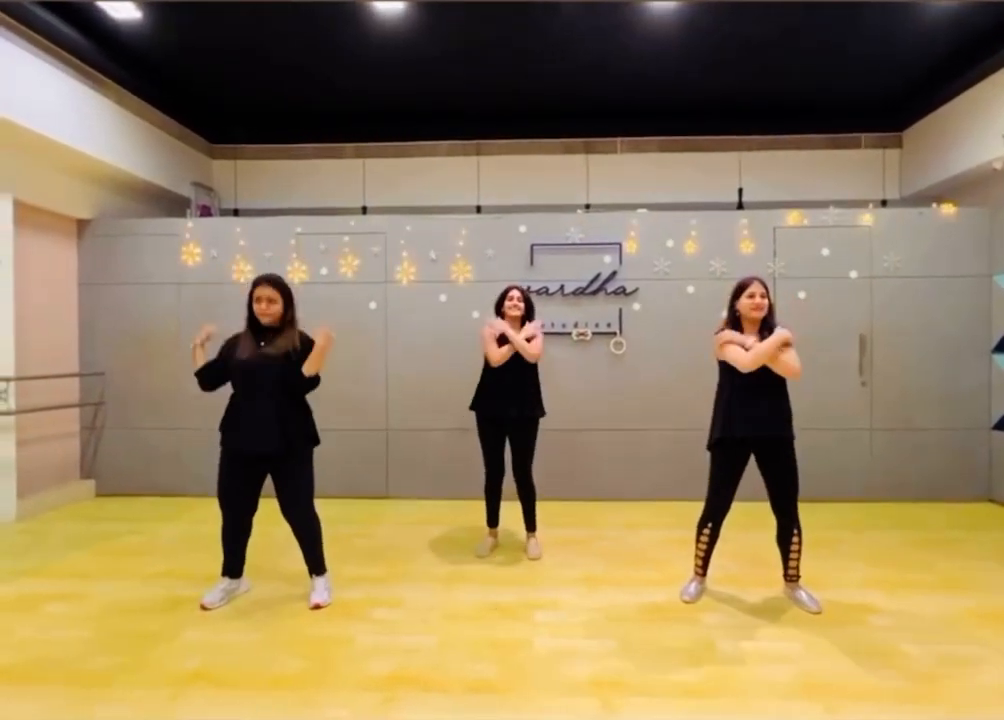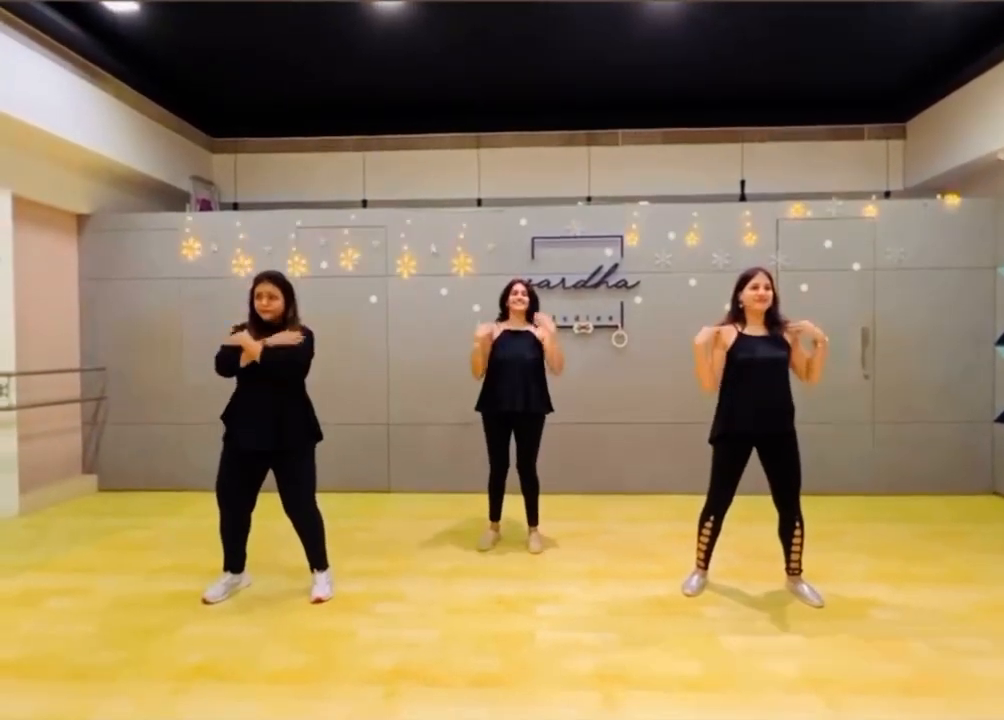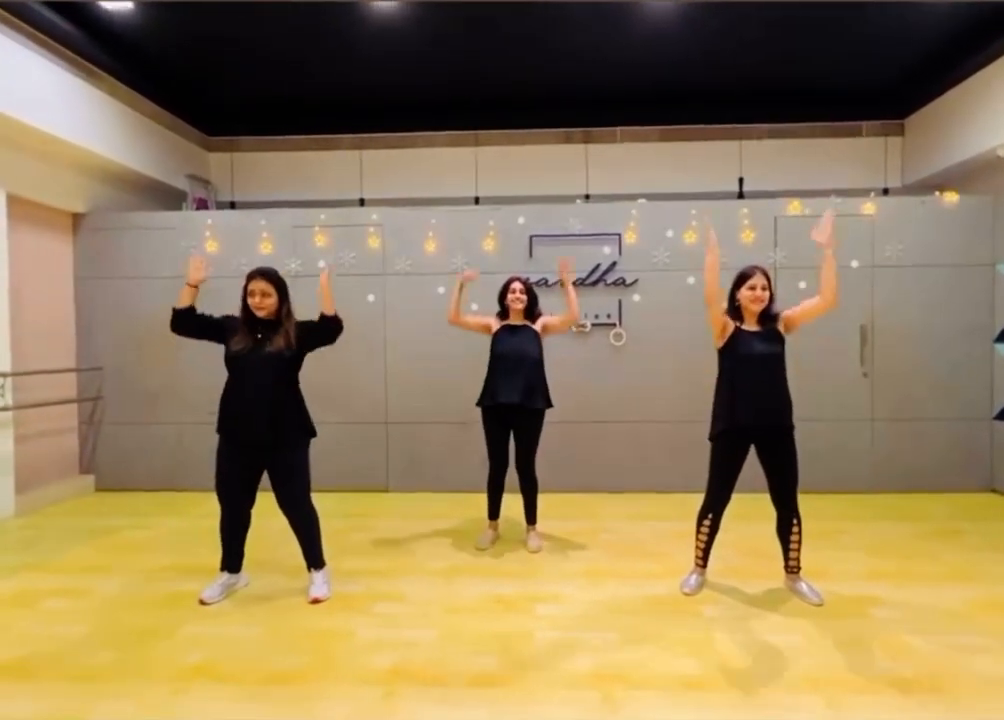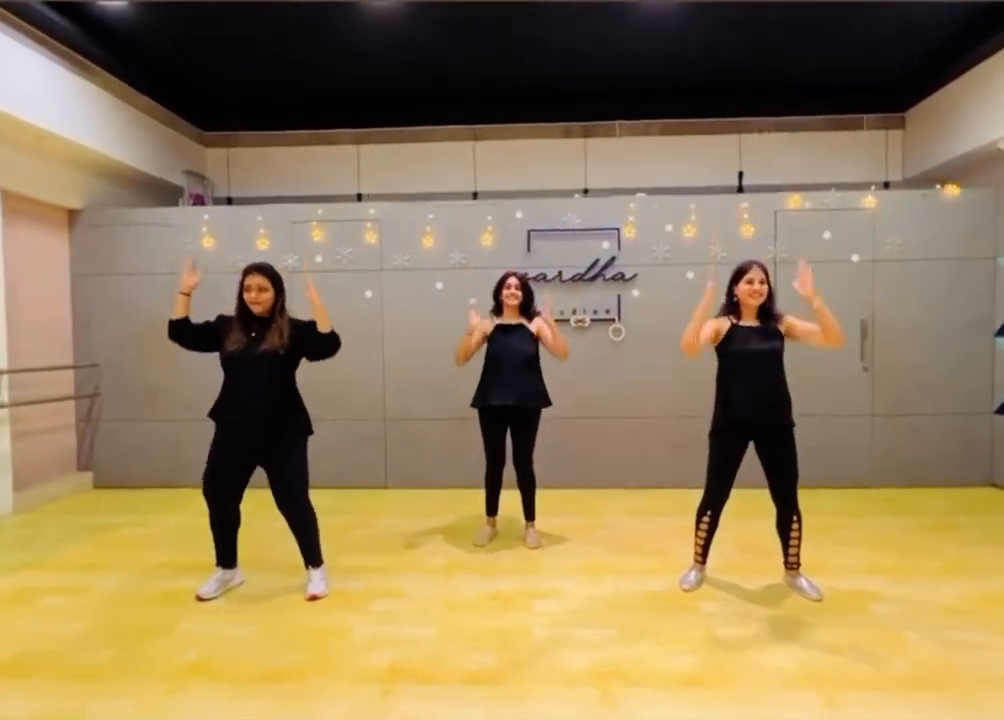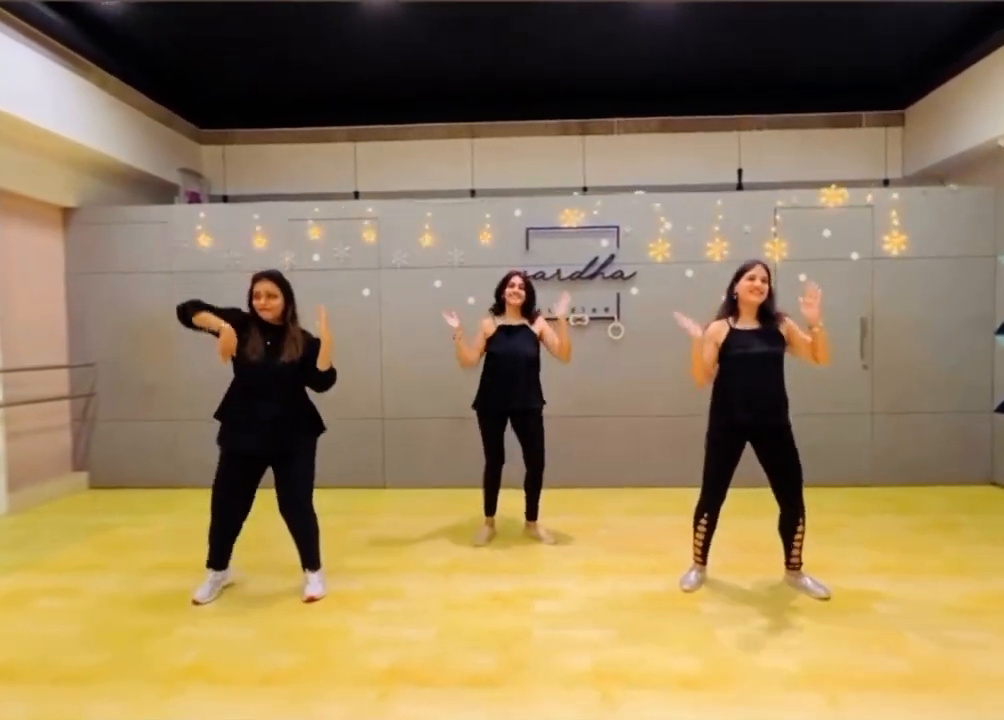
dt=0.3s
person 1, frame 1
left shoulder: (779, 339)
right shoulder: (725, 338)
left elbow: (793, 370)
right elbow: (746, 363)
left wrist: (752, 343)
right wrist: (777, 338)
left hip: (775, 434)
right hip: (732, 434)
left knee: (788, 511)
right knee: (716, 508)
left ankle: (792, 583)
right ankle: (698, 577)
person 1, frame 2
left shoulder: (786, 334)
right shoulder: (726, 334)
left elbow: (811, 377)
right elbow: (710, 385)
left wrist: (819, 342)
right wrist: (700, 347)
left hip: (778, 430)
right hip: (733, 430)
left knee: (790, 506)
right knee: (717, 502)
left ankle: (795, 577)
right ankle: (700, 571)
person 1, frame 3
left shoulder: (780, 324)
right shoulder: (724, 327)
left elbow: (827, 298)
right elbow: (710, 296)
left wrist: (827, 248)
right wrist: (712, 247)
left hip: (776, 429)
right hip: (732, 429)
left knee: (787, 504)
right knee: (715, 502)
left ankle: (793, 576)
right ankle: (698, 569)
person 1, frame 4
left shoulder: (781, 324)
right shoulder: (722, 325)
left elbow: (835, 341)
right elbow: (688, 348)
left wrist: (815, 302)
right wrist: (704, 308)
left hip: (775, 423)
right hip: (730, 423)
left knee: (787, 500)
right knee: (714, 496)
left ankle: (793, 572)
right ankle: (698, 566)
person 1, frame 5
left shoulder: (781, 326)
right shoulder: (719, 329)
left elbow: (820, 358)
right elbow: (701, 379)
left wrist: (814, 322)
right wrist: (698, 340)
left hip: (773, 424)
right hip: (727, 425)
left knee: (792, 499)
right knee: (711, 497)
left ankle: (795, 571)
right ankle: (698, 566)
person 2, frame 1
left shoulder: (299, 343)
right shoulder: (237, 344)
left elbow: (303, 384)
right elbow: (209, 381)
left wrist: (320, 353)
right wrist: (198, 348)
left hip: (289, 442)
right hip: (241, 441)
left knee: (299, 511)
right knee: (234, 511)
left ankle: (319, 578)
right ankle: (232, 579)
person 2, frame 2
left shoulder: (300, 338)
right shoulder: (245, 332)
left elbow: (282, 369)
right elbow: (227, 365)
left wrist: (251, 347)
right wrist: (268, 341)
left hip: (291, 437)
right hip: (243, 436)
left knee: (300, 506)
right knee: (231, 504)
left ankle: (321, 573)
right ankle: (233, 573)
person 2, frame 3
left shoulder: (296, 332)
right shoulder: (232, 329)
left elbow: (331, 330)
right elbow: (182, 325)
left wrist: (325, 289)
right wrist: (192, 284)
left hip: (285, 435)
right hip: (238, 435)
left knee: (296, 503)
right knee: (232, 504)
left ankle: (318, 571)
right ankle: (231, 573)
person 2, frame 4
left shoulder: (293, 331)
right shoulder: (227, 329)
left elbow: (327, 346)
right elbow: (181, 333)
left wrist: (317, 304)
right wrist: (184, 293)
left hip: (282, 433)
right hip: (233, 431)
left knee: (293, 502)
right knee: (218, 497)
left ankle: (316, 570)
right ankle: (227, 570)
person 2, frame 5
left shoulder: (302, 341)
right shoulder: (240, 327)
left elbow: (322, 382)
right elbow: (186, 311)
left wrist: (326, 339)
right wrist: (221, 326)
left hip: (293, 438)
right hip: (243, 436)
left knee: (297, 505)
right knee: (226, 505)
left ankle: (313, 572)
right ankle: (217, 571)
person 3, frame 1
left shoulder: (534, 333)
right shoulder: (490, 330)
left elbow: (532, 355)
right elbow: (495, 358)
left wrist: (508, 330)
right wrist: (520, 334)
left hip: (525, 413)
right hip: (491, 412)
left knee: (523, 473)
right knee: (494, 473)
left ankle: (531, 535)
right ankle: (492, 533)
person 3, frame 2
left shoulder: (539, 331)
right shoulder: (494, 330)
left elbow: (557, 369)
right elbow: (478, 373)
left wrist: (551, 334)
right wrist: (479, 343)
left hip: (531, 409)
right hip: (495, 409)
left knee: (527, 468)
right knee: (498, 468)
left ankle: (533, 530)
right ankle: (493, 527)
person 3, frame 3
left shoulder: (539, 324)
right shoulder: (493, 324)
left elbow: (571, 319)
right elbow: (454, 319)
left wrist: (567, 283)
right wrist: (460, 285)
left hip: (530, 406)
right hip: (495, 404)
left knee: (525, 466)
right knee: (497, 465)
left ankle: (531, 528)
right ankle: (492, 526)
person 3, frame 4
left shoulder: (535, 323)
right shoulder: (488, 324)
left elbow: (563, 353)
right elbow: (460, 359)
left wrist: (551, 324)
right wrist: (472, 332)
left hip: (526, 404)
right hip: (491, 403)
left knee: (523, 463)
right knee: (494, 463)
left ankle: (530, 525)
right ankle: (490, 523)
person 3, frame 5
left shoulder: (537, 324)
right shoulder: (489, 324)
left elbow: (564, 357)
right elbow: (468, 362)
left wrist: (562, 320)
right wrist: (457, 334)
left hip: (528, 404)
right hip: (491, 403)
left knee: (536, 462)
right knee: (494, 462)
left ankle: (532, 523)
right ankle: (489, 523)
